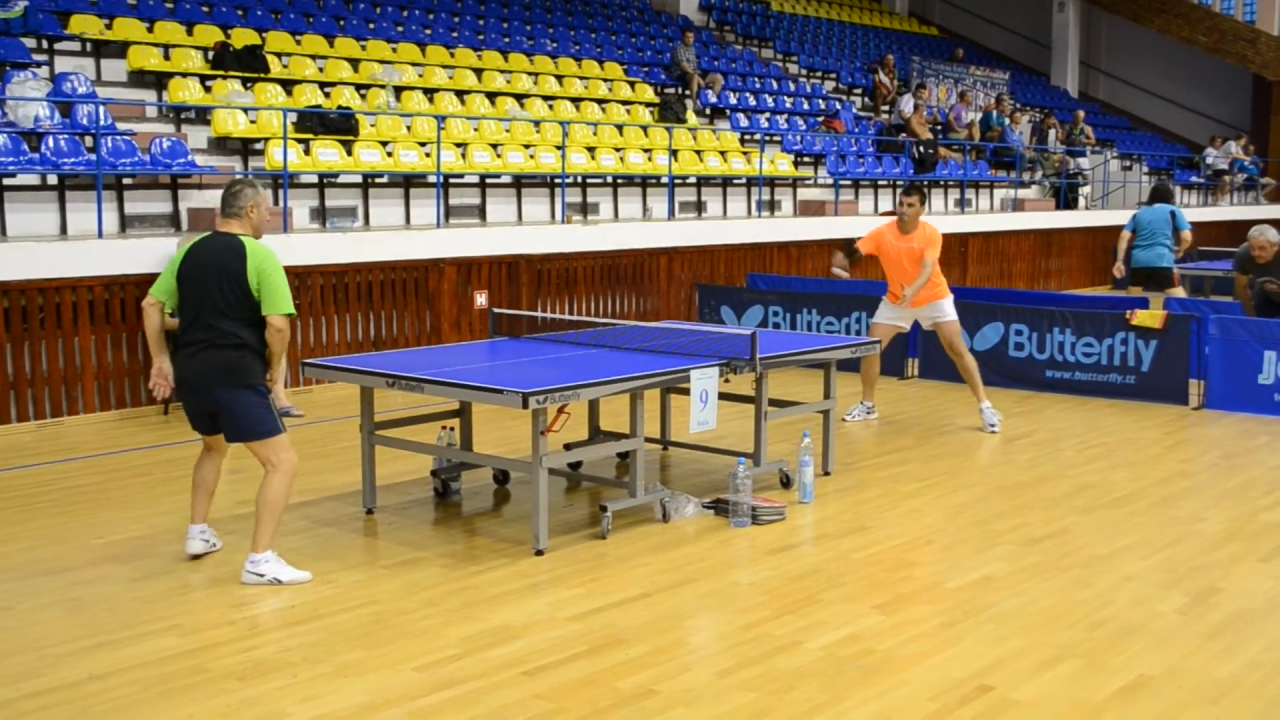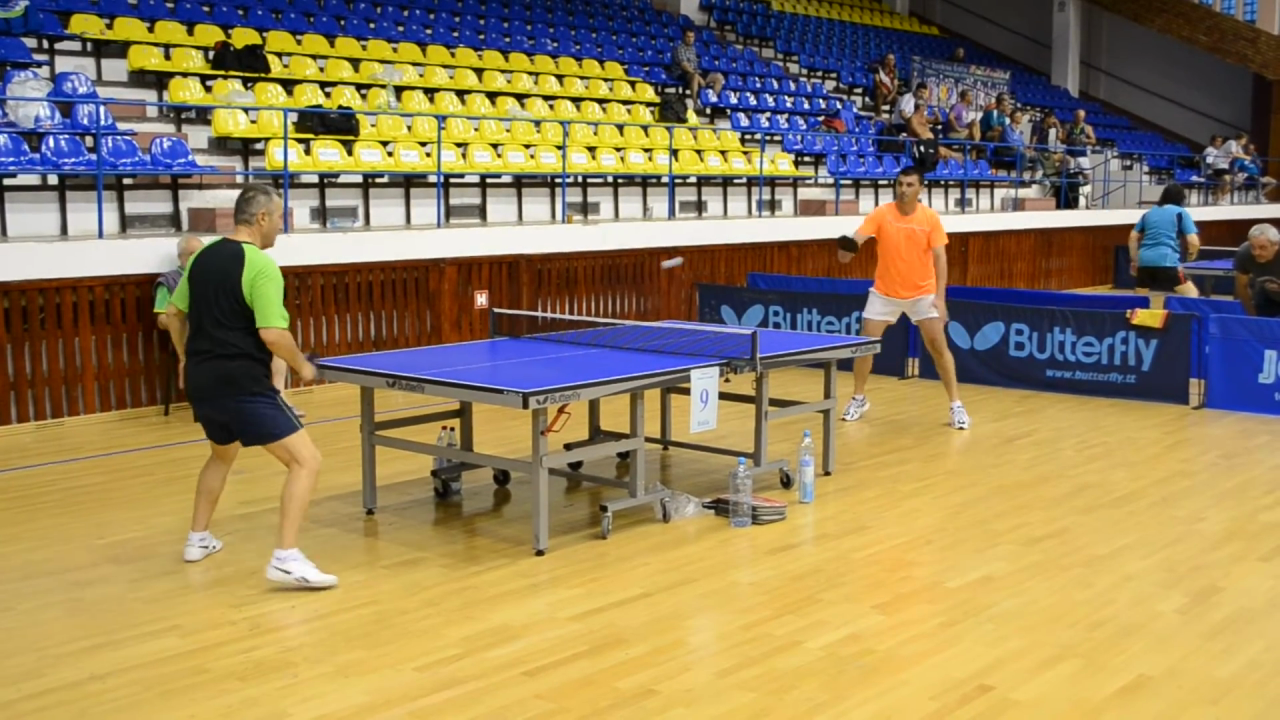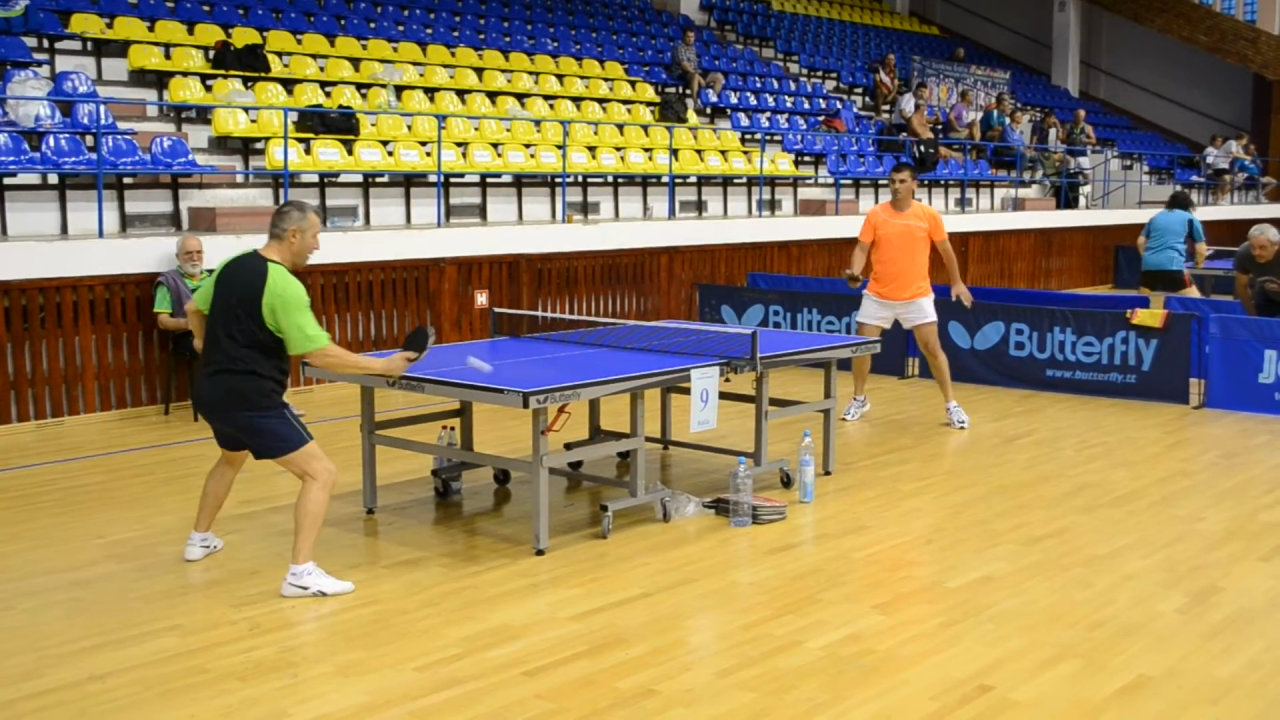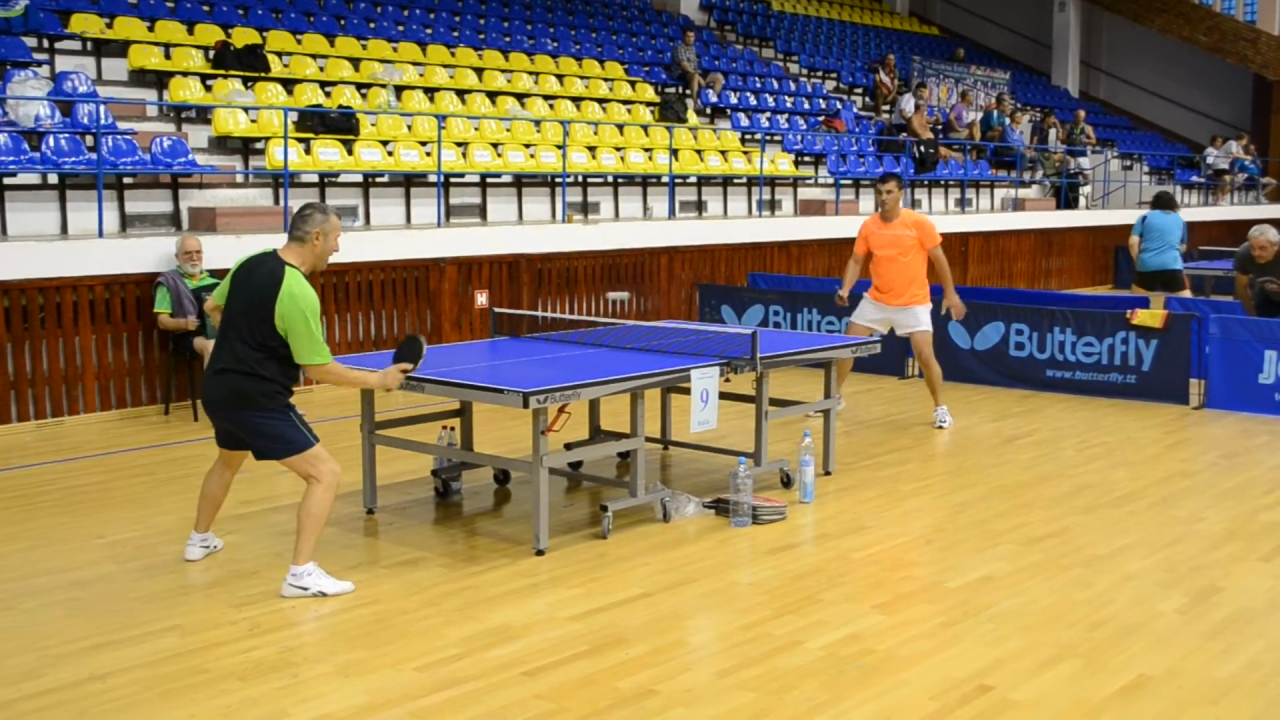
dt=0.2s
person 1, frame 1
left shoulder: (191, 251)
right shoulder: (259, 256)
left elbow: (152, 306)
right elbow: (278, 324)
left wrist: (161, 360)
right wrist: (273, 367)
left hip: (192, 375)
right hip: (237, 377)
left knee: (213, 447)
right knee: (281, 463)
left ankle: (198, 532)
right ankle: (261, 560)
person 1, frame 2
left shoulder: (203, 257)
right shoulder: (260, 265)
left elbow: (176, 313)
right elbow: (272, 334)
left wrist: (188, 357)
right wrist: (300, 364)
left hip: (202, 384)
right hip: (241, 385)
left knee: (223, 455)
right knee: (306, 461)
left ankle: (199, 538)
right ankle: (286, 558)
person 1, frame 3
left shoulder: (232, 265)
right shoulder: (284, 287)
left elbow: (193, 311)
right elbow: (319, 353)
right wrist: (383, 364)
left hip: (211, 393)
right hip: (251, 400)
left knee: (231, 460)
right knee: (320, 474)
left ankle: (199, 539)
right ankle: (300, 573)
person 1, frame 4
left shoulder: (250, 263)
right shoulder: (299, 294)
left elbow: (214, 307)
right elbow: (318, 368)
right wrist: (377, 378)
left hip: (218, 391)
right hip: (258, 401)
left knee: (228, 462)
right knee: (324, 475)
left ankle: (199, 539)
right ankle: (301, 574)
person 2, frame 1
left shoulder: (930, 233)
right shoulder: (883, 232)
left elbow: (927, 269)
right elbow: (854, 252)
left wrist: (912, 292)
right wrist: (841, 260)
left hip: (934, 299)
right hip: (896, 300)
left knee: (958, 349)
left ankle: (985, 405)
right ankle: (867, 404)
person 2, frame 2
left shoulder: (931, 219)
right shoulder: (881, 214)
left elbow: (939, 258)
right elbow: (857, 238)
left wrist: (940, 296)
right wrist: (846, 251)
left hip: (923, 293)
right hip: (885, 292)
left knee: (938, 346)
left ankle: (955, 404)
right ankle: (858, 399)
person 2, frame 3
left shoulder: (929, 215)
right shoulder: (876, 215)
left elbow: (945, 249)
right elbow: (862, 249)
left wrist: (957, 282)
right wrist: (854, 273)
left hip: (916, 296)
right hip: (878, 295)
left knee: (932, 349)
left ankle: (952, 405)
right ankle: (859, 400)
person 2, frame 4
left shoulder: (920, 222)
right shoulder: (869, 226)
left elbow: (939, 256)
right elbow: (856, 260)
left wrist: (950, 293)
right wrist: (845, 289)
left hip: (914, 302)
right hip: (877, 300)
left knee: (925, 357)
left ankle: (941, 408)
